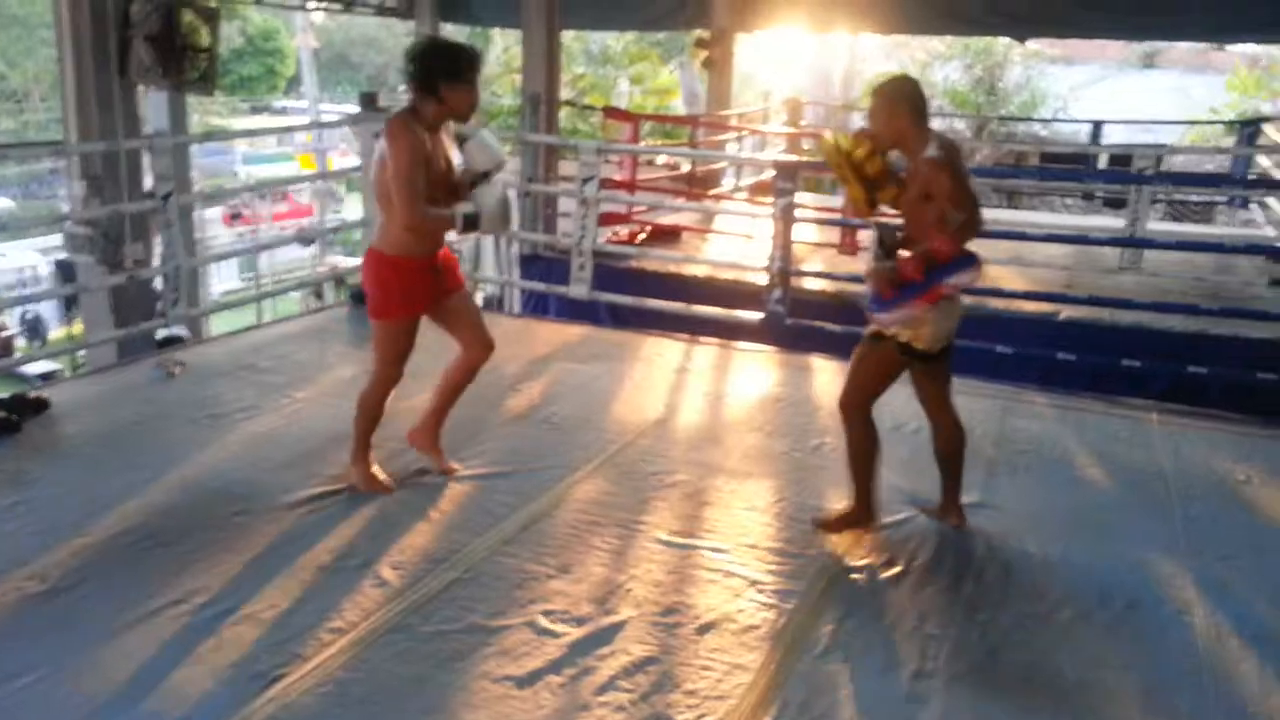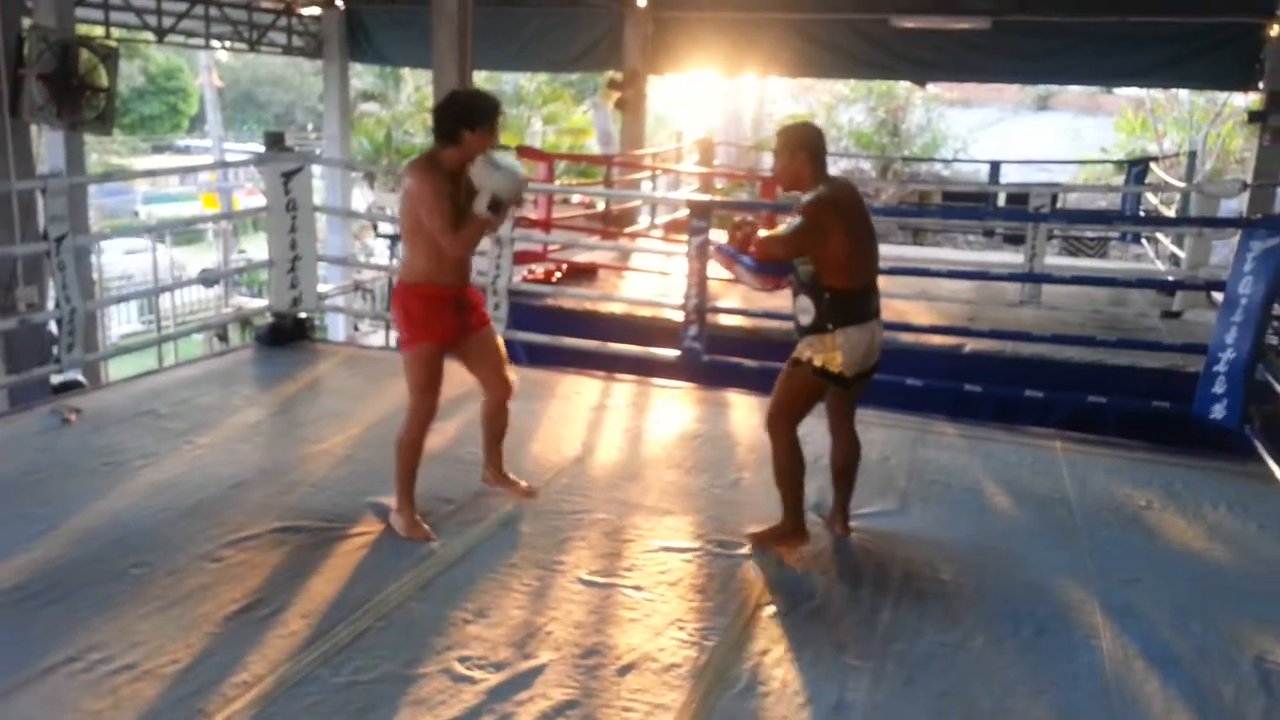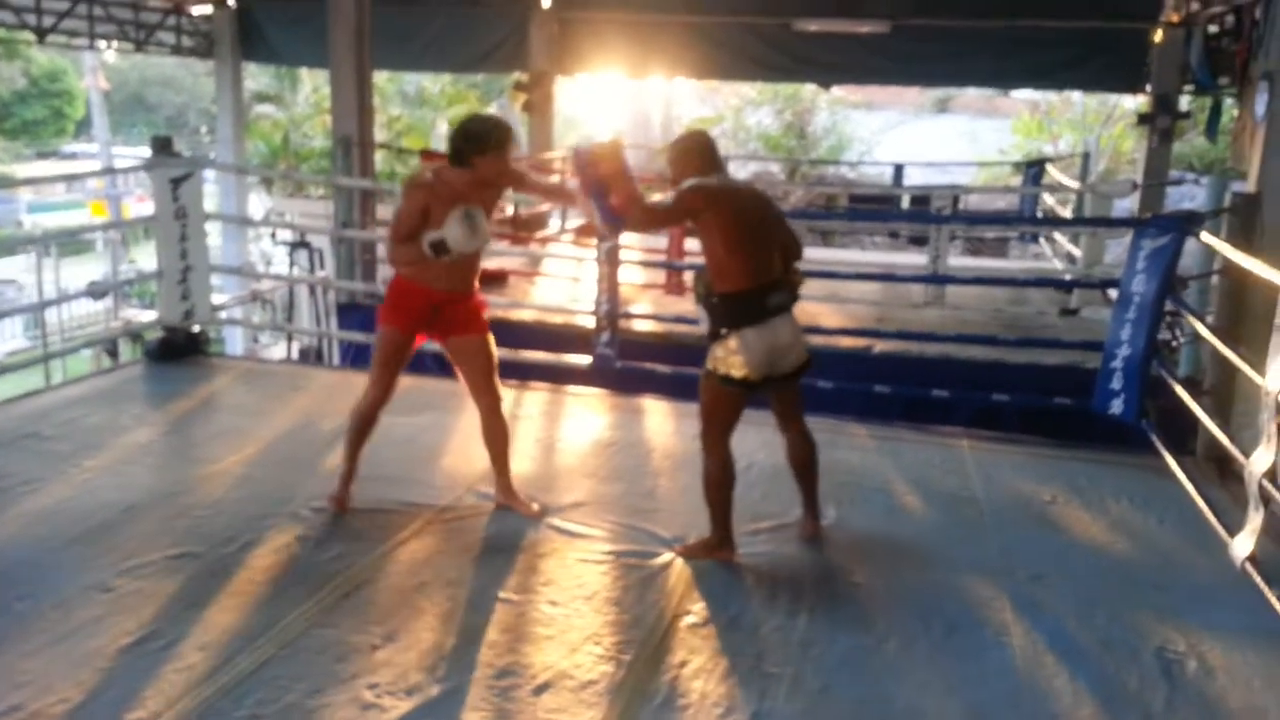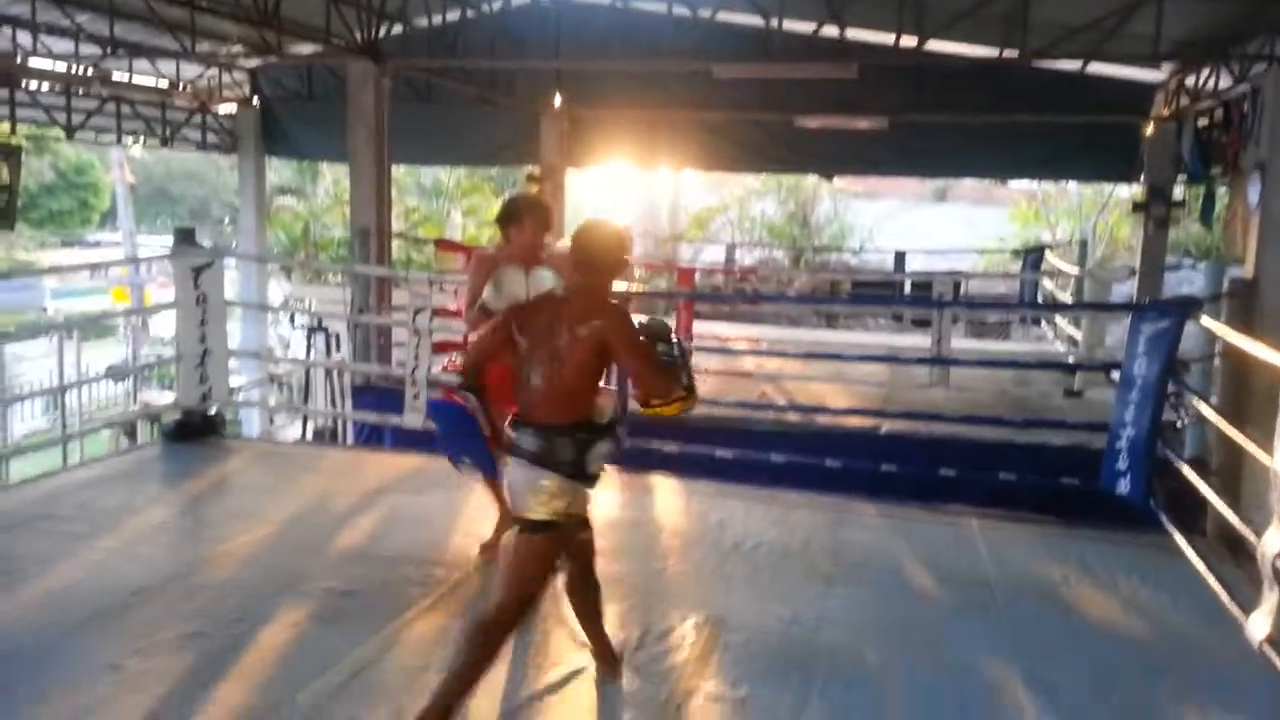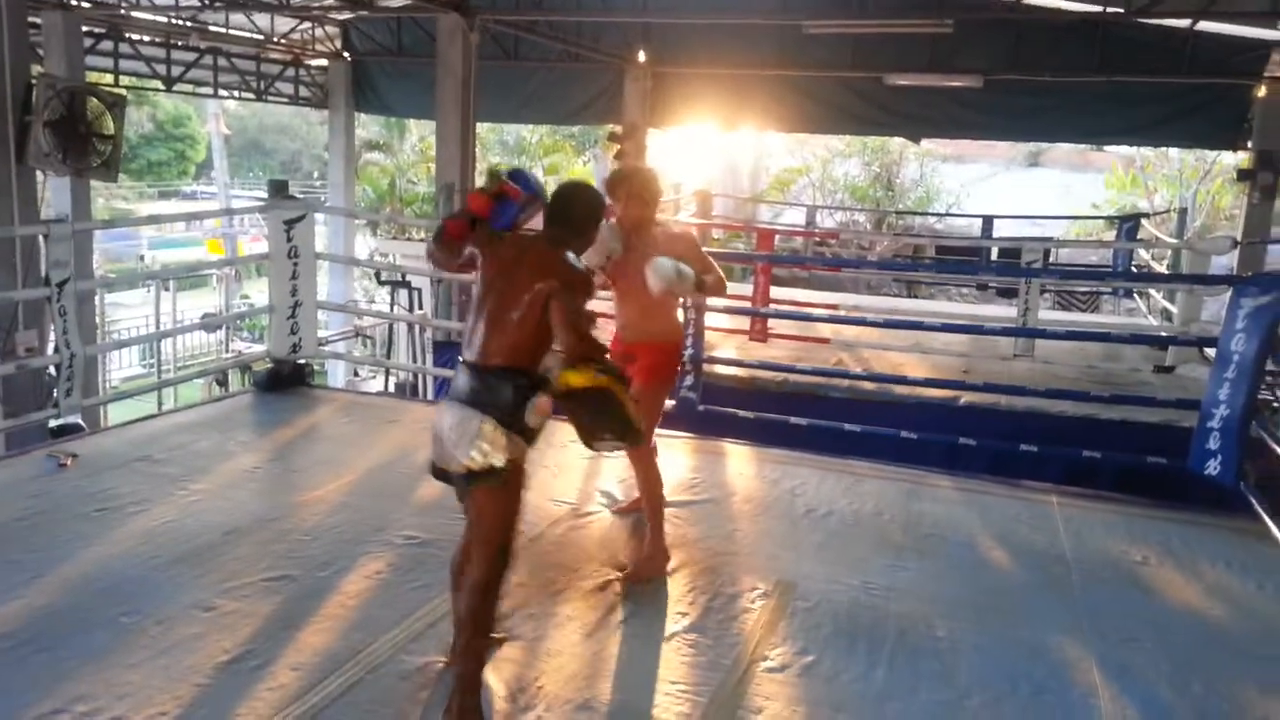
dt=1s
person 1, frame 1
left shoulder: (935, 161)
right shoulder: (929, 156)
left elbow: (966, 221)
right elbow: (912, 207)
left wrist: (903, 268)
left hip: (914, 308)
right hip: (933, 305)
left knee: (854, 403)
right knee: (939, 407)
left ankle: (862, 506)
right ankle: (951, 505)
person 1, frame 2
left shoulder: (819, 203)
right shoulder: (843, 193)
left elbow: (780, 247)
left wrist: (747, 239)
right wrist: (760, 240)
left hip: (834, 334)
right hip: (865, 327)
left knee: (779, 422)
right knee: (842, 423)
left ankle: (792, 524)
right ankle: (840, 514)
person 1, frame 3
left shoulder: (701, 193)
right shoulder: (756, 197)
left elbow: (646, 217)
right elbow: (793, 249)
left wrist: (618, 188)
left hip: (741, 336)
right hip: (783, 326)
left knee: (714, 440)
right knee: (793, 425)
left ankle: (720, 540)
right ankle: (811, 516)
person 1, frame 4
left shoulder: (527, 312)
right shoulder: (609, 318)
left elbow: (473, 363)
right elbow: (657, 388)
left wrist: (483, 416)
right wrist: (659, 349)
left hip: (522, 460)
right hip: (558, 473)
left knee: (579, 560)
right knee: (513, 602)
left ankle: (604, 654)
person 1, frame 5
left shoulder: (496, 245)
right shoulder: (568, 273)
left elbow: (441, 253)
right elbow: (573, 342)
left wrist: (477, 217)
right wrist: (608, 368)
left hip: (458, 407)
right hip: (495, 421)
left knee: (480, 531)
right knee: (489, 562)
left ankle: (465, 641)
person 2, frame 1
left shoulder: (440, 130)
right shoulder: (405, 134)
right elbow: (412, 218)
left wrist: (471, 182)
right wrist: (463, 220)
left hip: (435, 262)
right hip: (396, 268)
left knee: (480, 346)
right knee: (387, 375)
left ankle: (427, 432)
right ankle: (360, 459)
person 2, frame 2
left shoulder: (464, 172)
right shoulder: (424, 175)
left elbow: (469, 228)
right elbow: (455, 245)
left wrist: (500, 199)
right wrist: (491, 206)
left hip: (461, 296)
right hip: (421, 300)
left knee: (500, 386)
right knee: (422, 408)
left ankle: (494, 469)
right ankle: (403, 507)
person 2, frame 3
left shoulder: (499, 181)
right shoulder: (424, 187)
left elbow: (544, 191)
right elbow: (394, 254)
left wrist: (577, 192)
right wrist: (440, 244)
left hip: (460, 302)
right hip: (411, 294)
left knee: (490, 399)
right knee: (377, 392)
left ankle: (505, 489)
right ankle: (346, 477)
person 2, frame 4
left shoulder: (558, 264)
right shoulder: (486, 262)
right elbow: (470, 319)
right wrist: (491, 306)
right hip: (494, 366)
right ankle: (505, 513)
person 2, frame 5
left shoulder: (678, 240)
right shoulder: (610, 236)
left elbow: (719, 284)
left wrist: (691, 283)
right wrist: (592, 265)
left hip: (660, 350)
right hip: (623, 345)
left knee: (639, 442)
left ankle: (656, 546)
right ankle: (646, 495)
